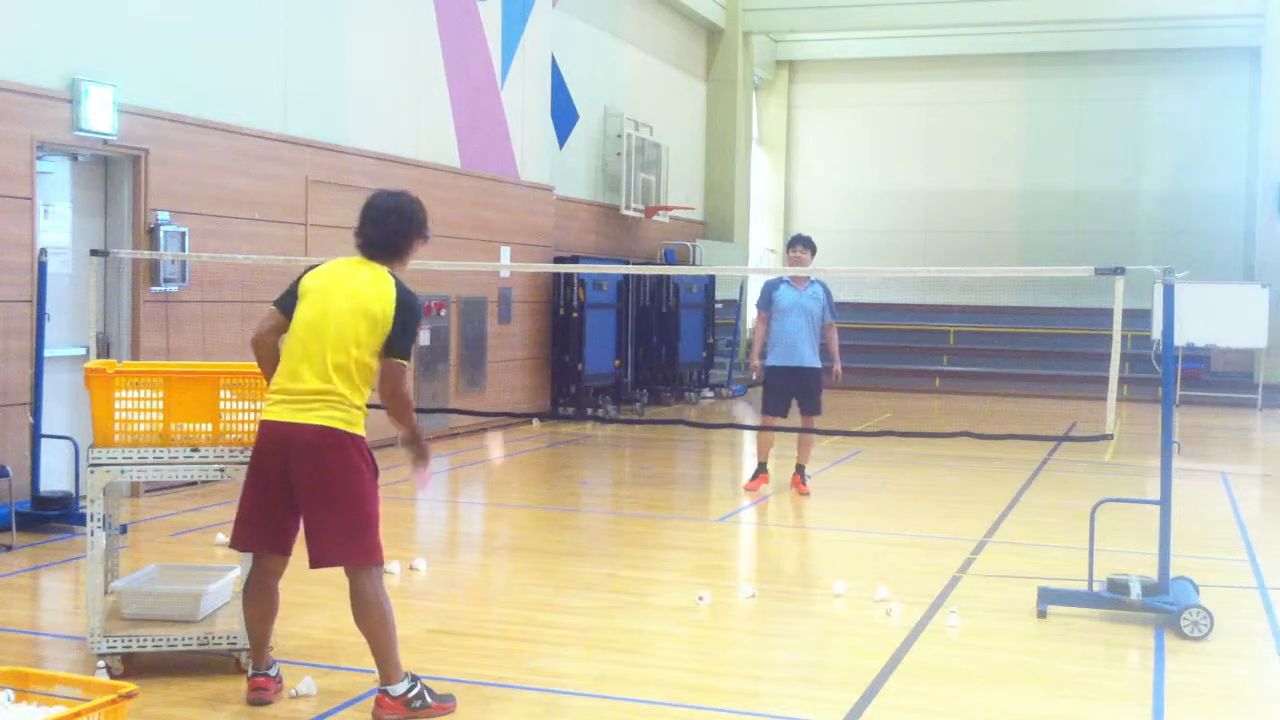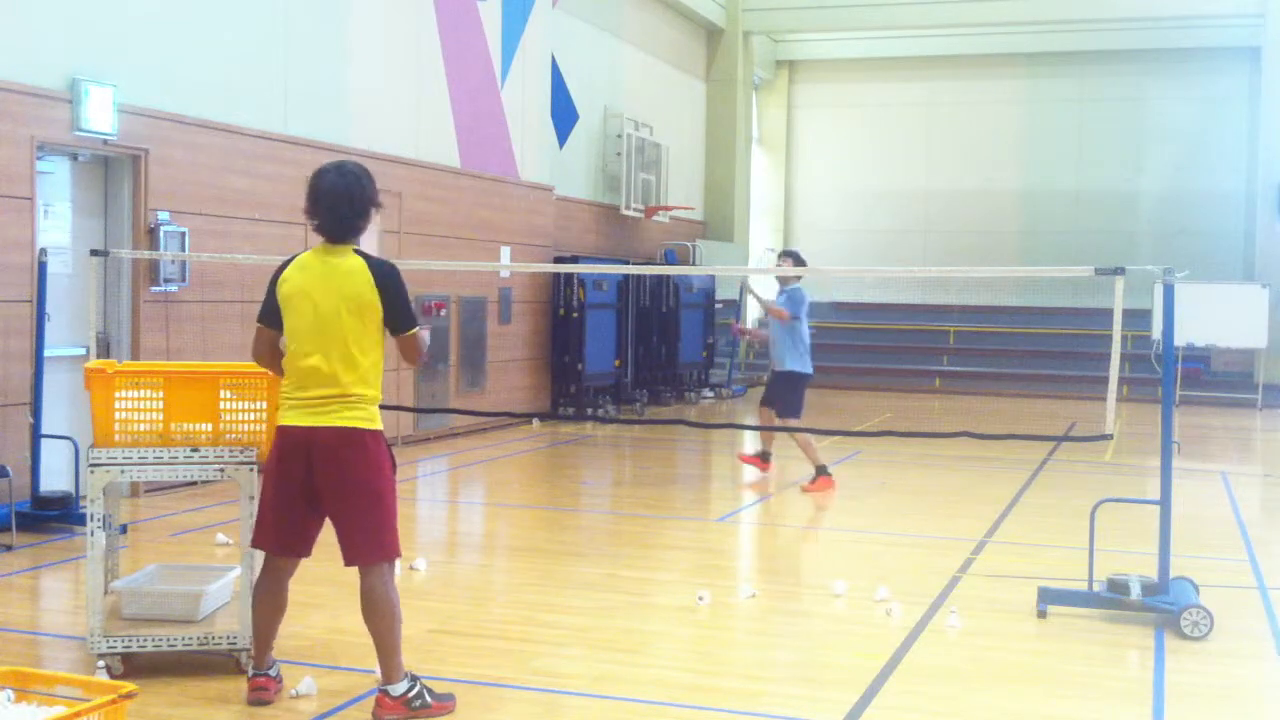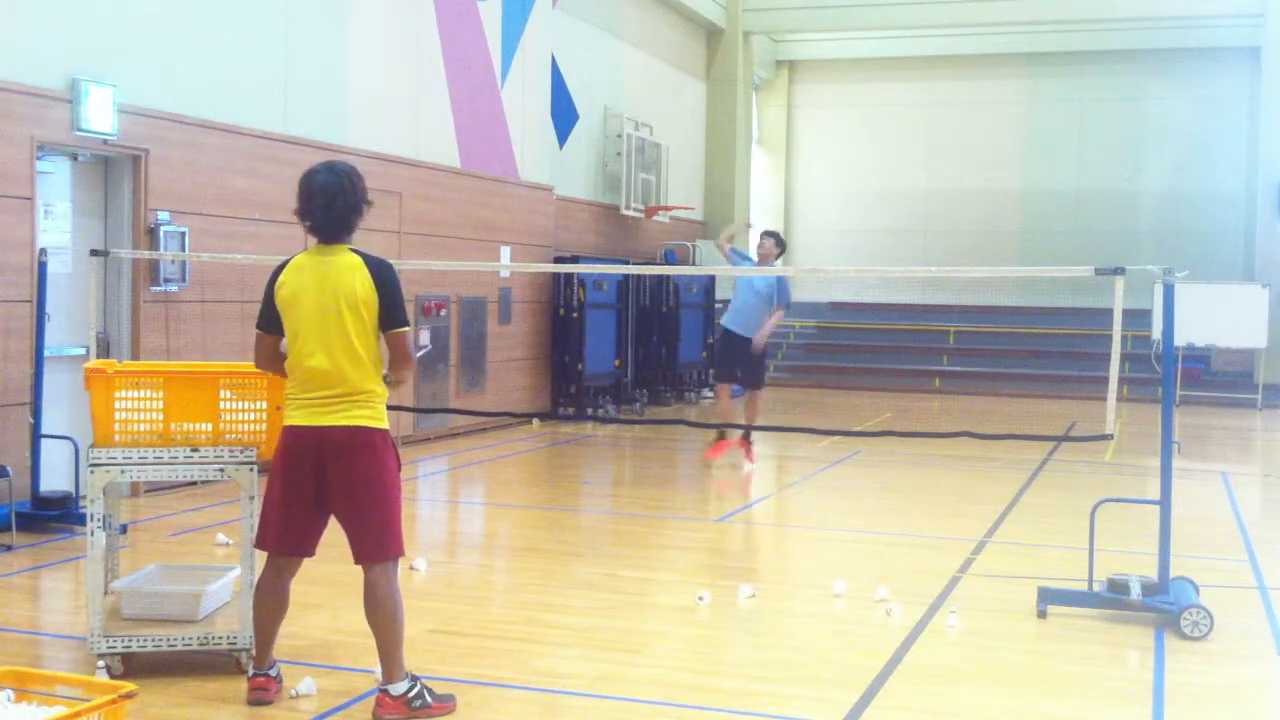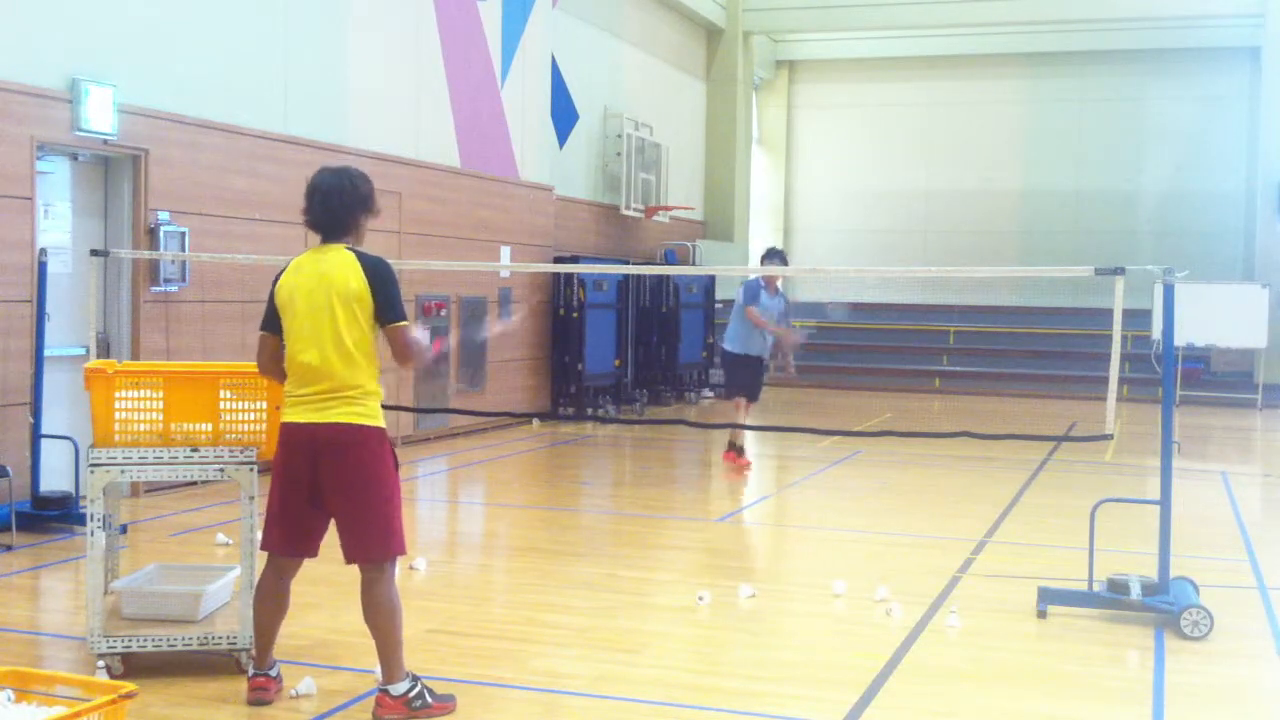
dt=0.7s
person 1, frame 1
left shoulder: (316, 274)
right shoulder: (401, 299)
left elbow: (262, 338)
right elbow: (393, 388)
right wrist: (415, 441)
left hip: (276, 428)
right hip: (333, 435)
left knee: (266, 560)
right knee: (363, 569)
left ankle: (261, 672)
person 1, frame 2
left shoulder: (288, 272)
right shoulder: (379, 274)
left elbow: (263, 352)
right elbow: (414, 353)
left hip: (294, 431)
right hip: (353, 433)
left knee: (278, 560)
right knee: (375, 565)
left ankle: (261, 673)
person 1, frame 3
left shoulder: (284, 275)
right shoulder: (375, 272)
left elbow: (265, 358)
right elbow: (404, 359)
right wrist: (389, 378)
left hip: (300, 432)
right hip: (360, 432)
left knee: (281, 560)
right knee: (380, 564)
left ankle: (261, 672)
person 1, frame 4
left shoulder: (288, 275)
right shoulder: (371, 268)
left elbow: (267, 361)
right elbow: (404, 351)
right wrist: (425, 351)
left hip: (297, 429)
right hip: (354, 430)
left knee: (282, 558)
right knee: (376, 564)
left ankle: (261, 672)
person 2, frame 1
left shoulder: (821, 290)
right shoulder: (773, 287)
left elbow: (829, 328)
right elbow: (761, 323)
left wrist: (836, 361)
right wrist: (755, 355)
left hip: (809, 365)
right hip: (777, 364)
left knee: (808, 420)
right knee: (769, 418)
left ankle: (800, 474)
right ankle: (761, 471)
person 2, frame 2
left shoulder: (795, 294)
right shoulder: (782, 295)
left elbow: (783, 315)
left wrist: (756, 294)
right wrist: (749, 333)
left hip: (794, 370)
right hip: (782, 368)
left knee: (790, 422)
right knee: (766, 410)
left ankle: (823, 474)
right ankle: (764, 457)
person 2, frame 3
left shoulder: (779, 280)
right shoulder: (744, 264)
left elbow: (780, 313)
right elbow: (721, 244)
left wrist: (765, 332)
right wrist: (735, 229)
left hip: (753, 340)
right hip: (730, 333)
left knee: (753, 392)
right knee: (722, 387)
left ankle: (746, 438)
right ankle: (721, 437)
person 2, frame 4
left shoulder: (781, 299)
right shoulder: (751, 287)
left elbow: (783, 331)
right elbow: (755, 319)
left wrist: (788, 359)
right wrist: (781, 333)
left hip: (758, 357)
right hip: (737, 352)
left knee: (746, 404)
right knee: (738, 402)
left ankle: (732, 450)
right ankle: (740, 452)
